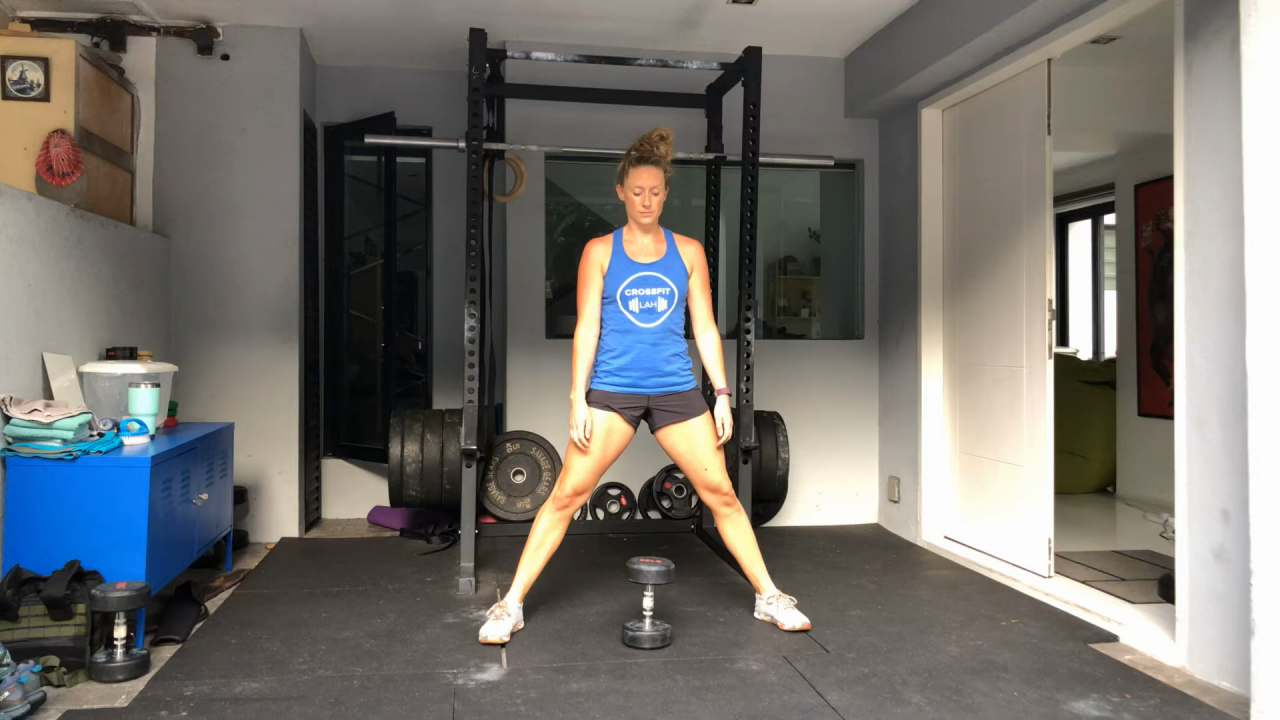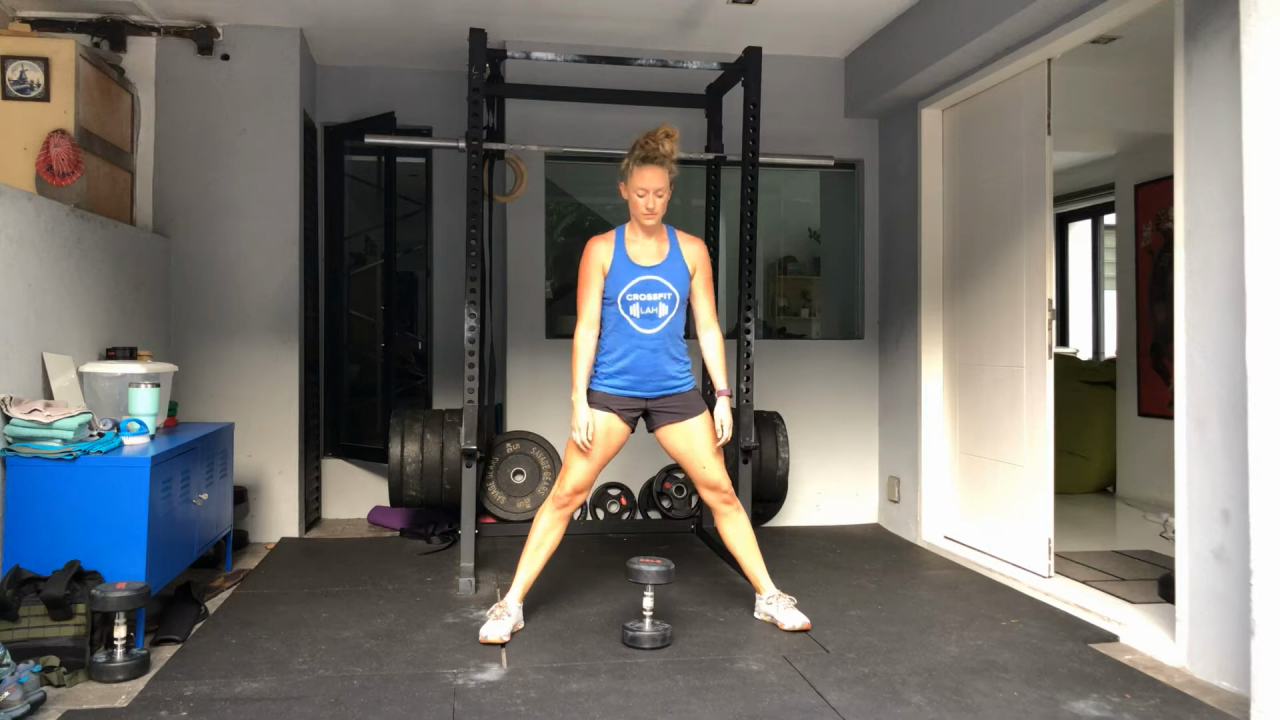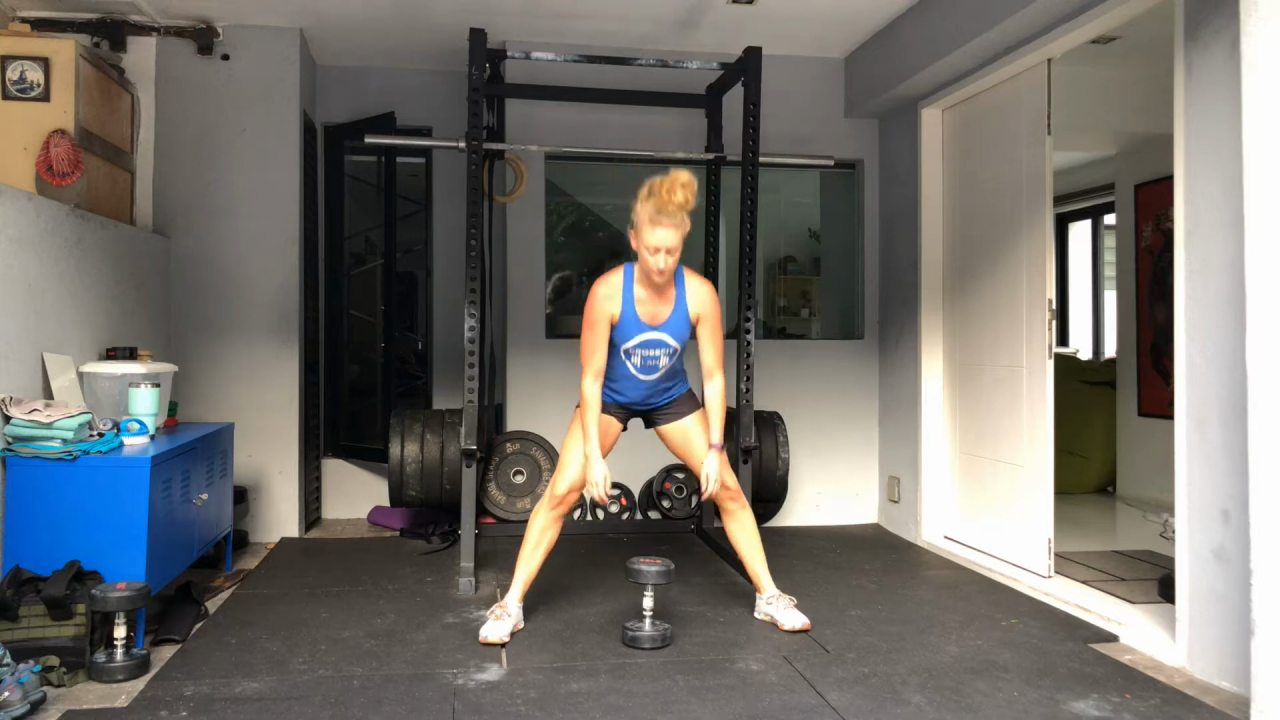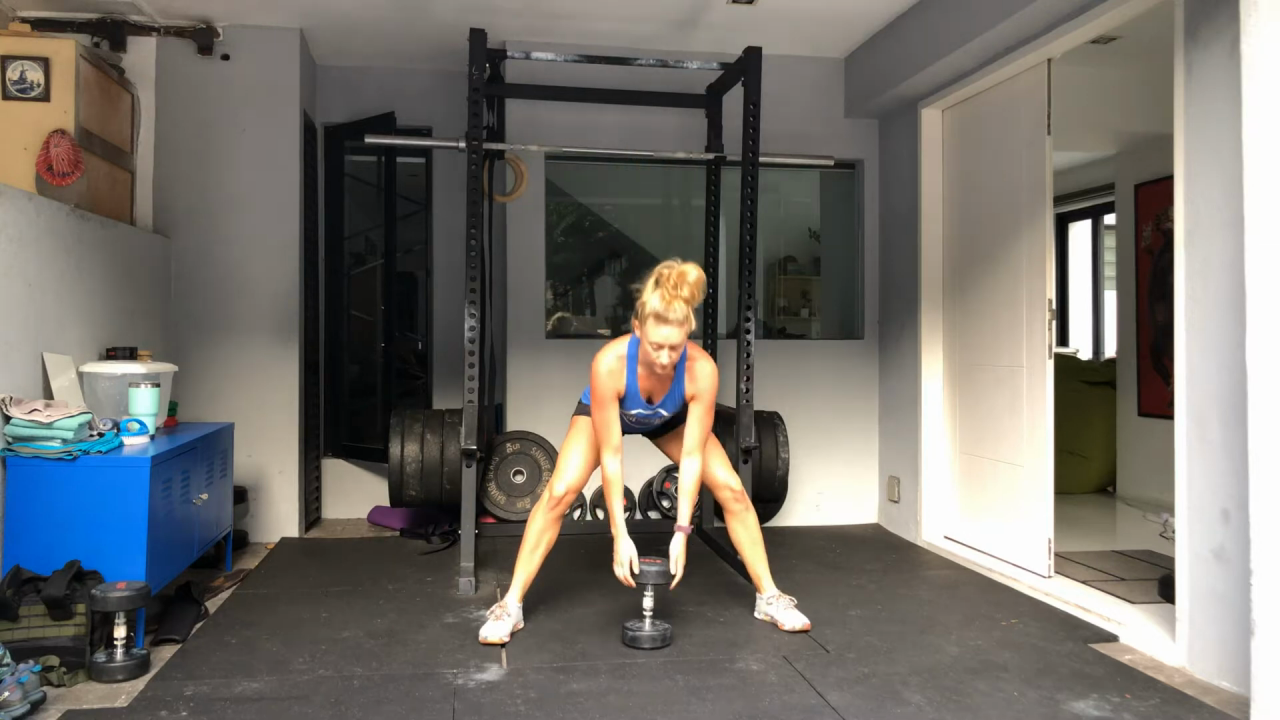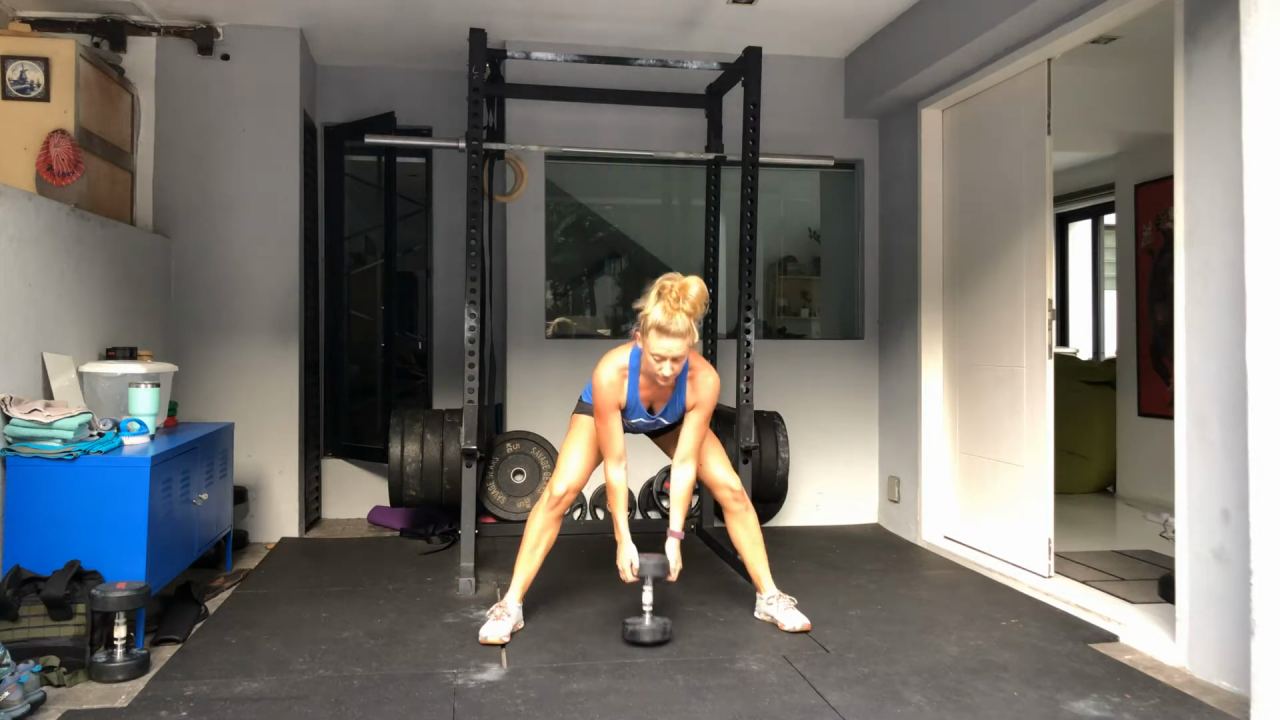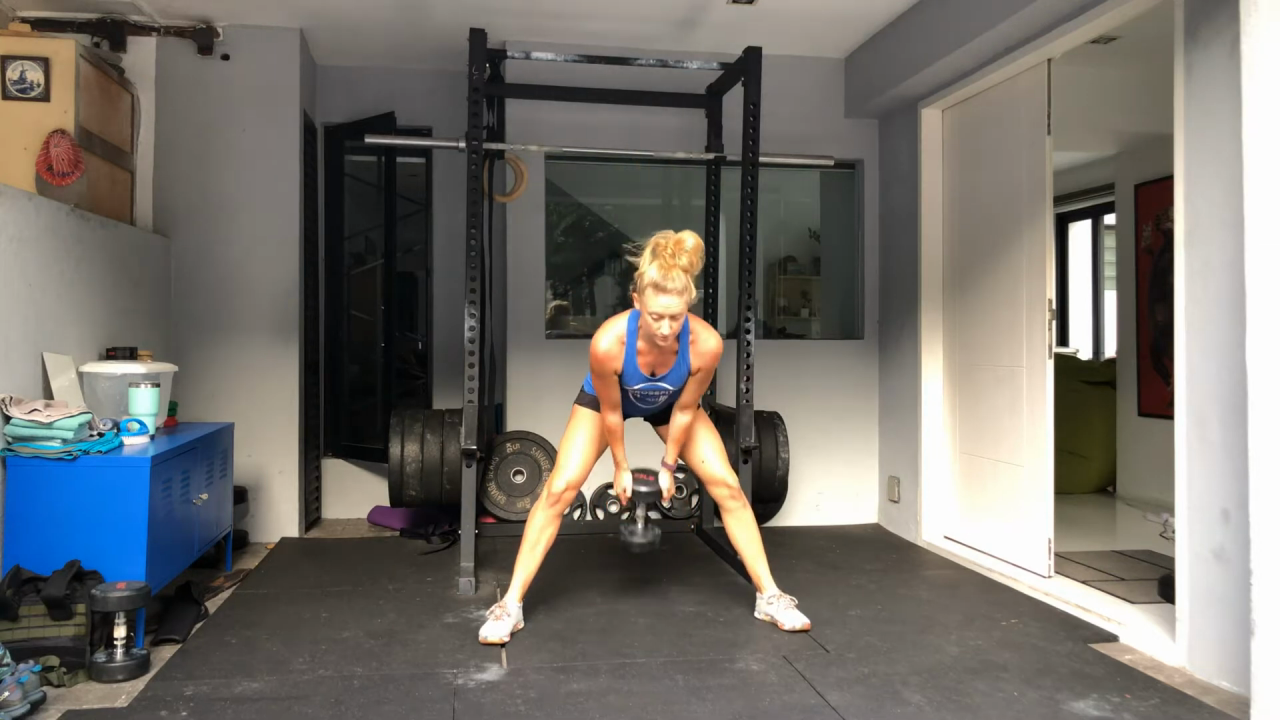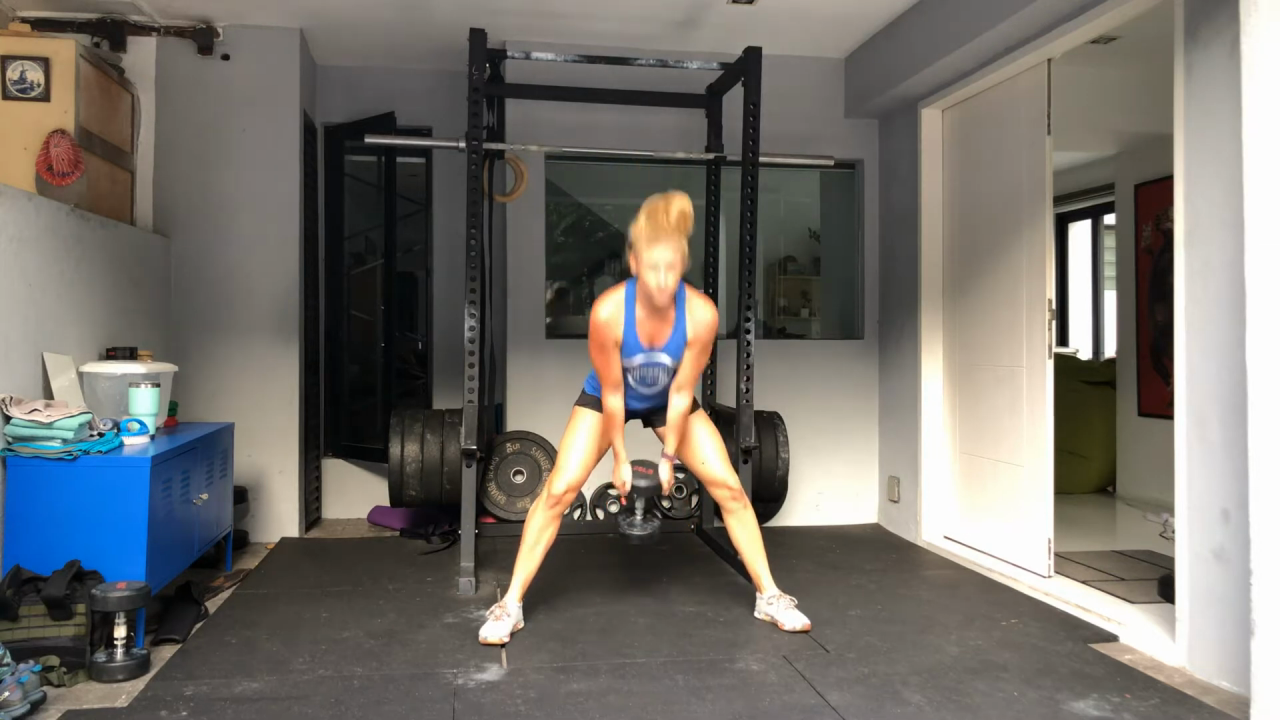
dt=0.4s
person 1, frame 1
left shoulder: (688, 251)
right shoulder: (600, 251)
left elbow: (704, 326)
right elbow: (587, 328)
left wrist: (722, 393)
right wrist: (577, 399)
left hip: (676, 391)
right hip: (613, 391)
left knee: (720, 493)
right knee: (568, 494)
left ankle: (768, 596)
right ankle: (511, 604)
person 1, frame 2
left shoulder: (691, 250)
right shoulder: (602, 249)
left elbow: (708, 327)
right elbow: (586, 330)
left wrist: (723, 396)
right wrist: (579, 401)
left hip: (675, 392)
right hip: (610, 391)
left knee: (720, 492)
right knee: (566, 494)
left ankle: (769, 596)
right ankle: (510, 604)
person 1, frame 3
left shoulder: (700, 293)
right shoulder: (608, 290)
left elbow: (713, 375)
right elbow: (592, 377)
left wrist: (714, 448)
right wrist: (593, 455)
left hip: (671, 400)
right hip: (611, 399)
left knee: (729, 487)
right knee: (562, 491)
left ankle: (768, 596)
right ankle: (510, 604)
person 1, frame 4
left shoulder: (702, 370)
right shoulder: (609, 363)
left elbow: (692, 457)
right elbow: (611, 456)
left wrist: (681, 531)
right wrist: (619, 534)
left hip: (670, 420)
right hip: (603, 411)
left knee: (732, 489)
right knee: (559, 492)
left ankle: (769, 596)
right ankle: (510, 604)
person 1, frame 5
left shoulder: (704, 380)
right shoulder: (611, 373)
left elbow: (686, 462)
right elbow: (614, 465)
left wrist: (674, 537)
right wrist: (623, 541)
left hip: (671, 421)
right hip: (603, 412)
left knee: (731, 490)
right knee: (559, 492)
left ankle: (769, 597)
right ankle: (510, 605)
person 1, frame 6
left shoulder: (706, 343)
right shoulder: (608, 341)
left elbow: (684, 410)
right elbow: (611, 411)
left wrist: (668, 467)
right wrist: (621, 468)
left hip: (671, 402)
right hip: (605, 398)
left knee: (727, 486)
right knee: (560, 488)
left ankle: (768, 595)
right ankle: (511, 603)
person 1, frame 7
left shoulder: (701, 313)
right shoulder: (608, 311)
left elbow: (682, 390)
right elbow: (612, 391)
left wrist: (667, 455)
right wrist: (620, 459)
left hip: (669, 405)
right hip: (603, 401)
left knee: (728, 487)
right knee: (559, 491)
left ankle: (770, 596)
right ankle: (510, 605)
